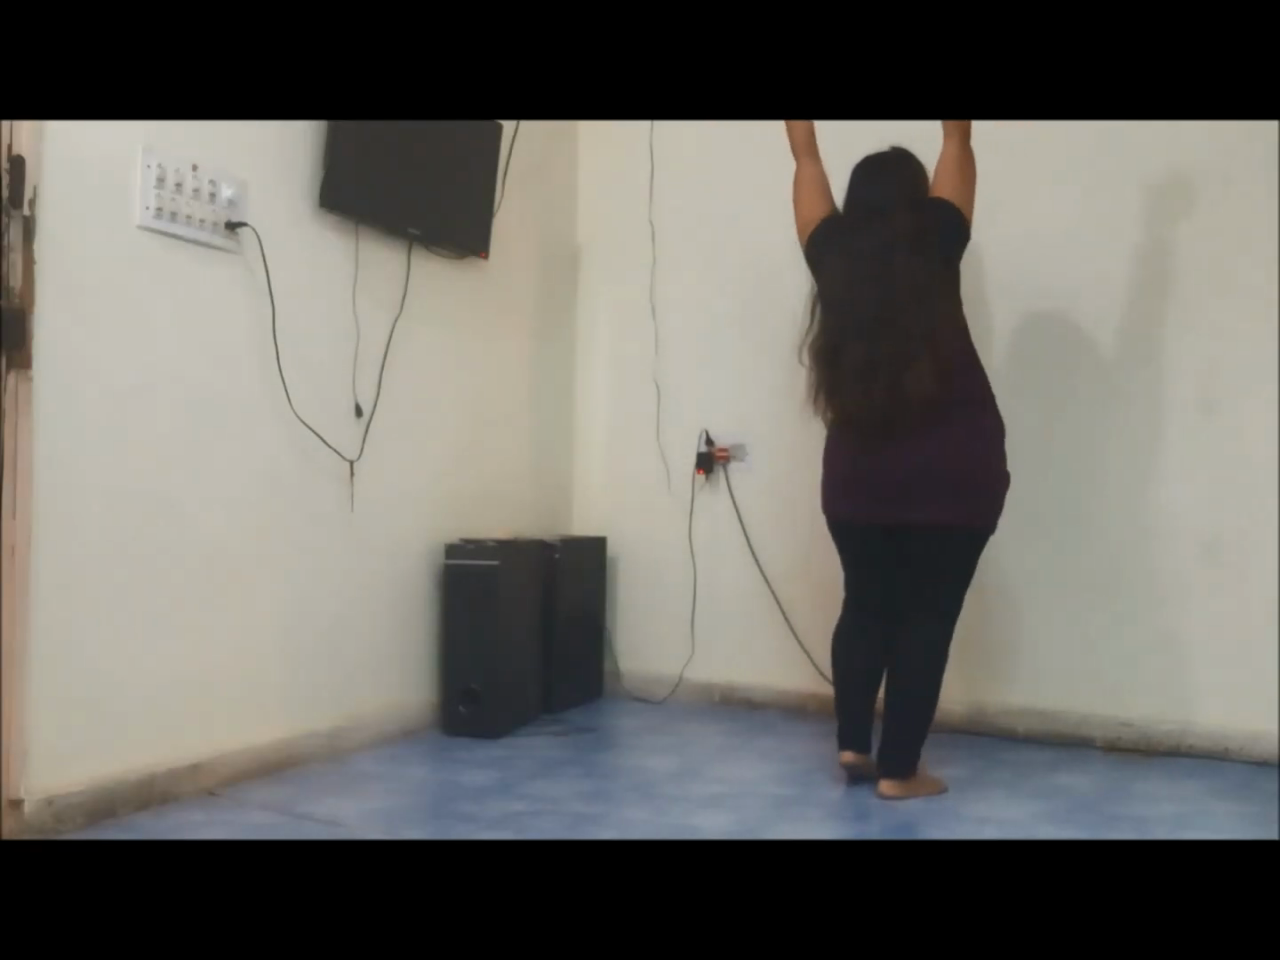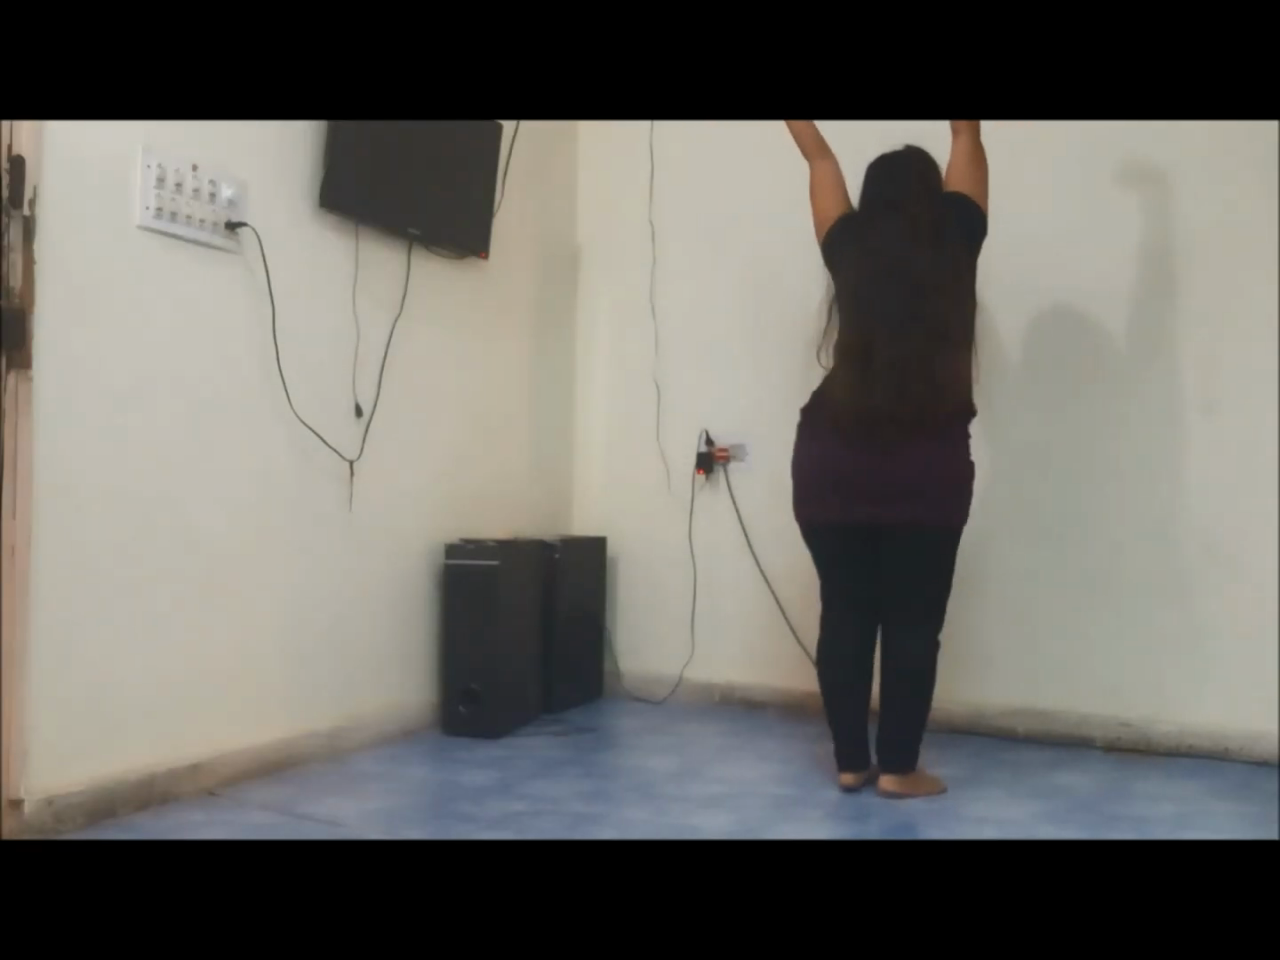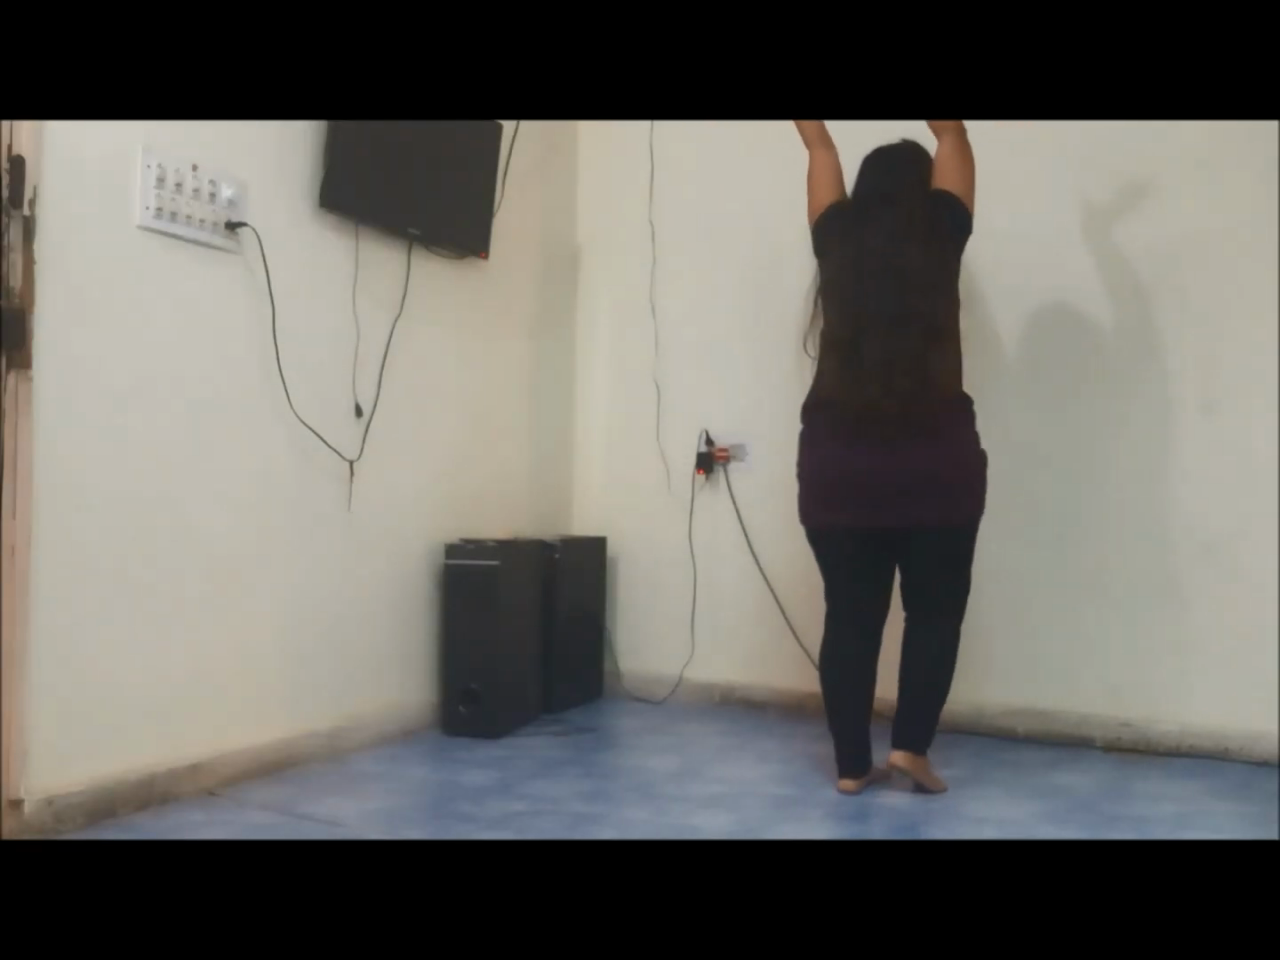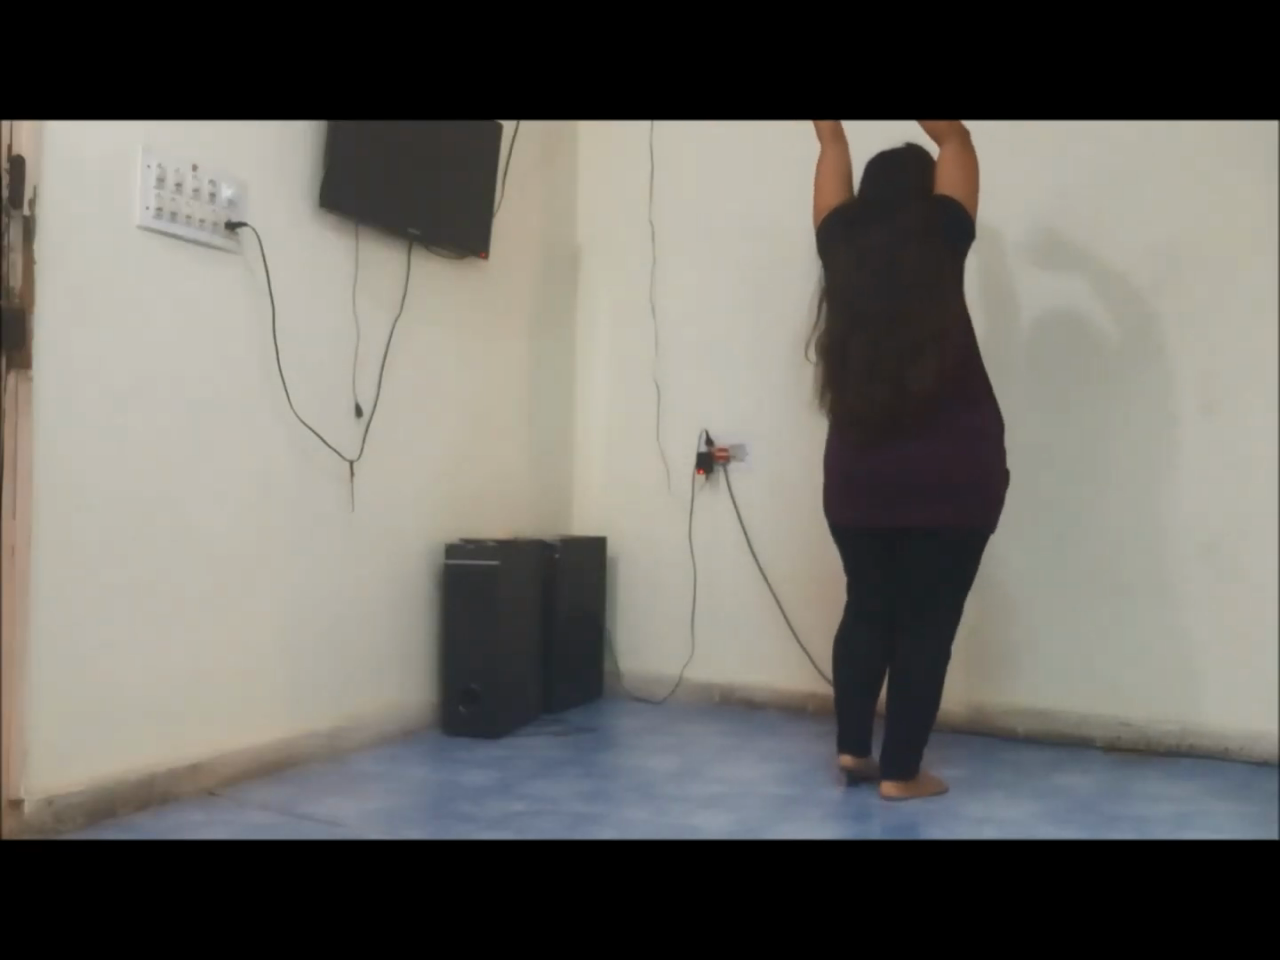
dt=0.4s
person 1, frame 1
left shoulder: (831, 253)
right shoulder: (935, 246)
left elbow: (804, 156)
right elbow: (956, 142)
left hip: (856, 466)
right hip: (949, 469)
left knee: (865, 607)
right knee: (925, 618)
left ankle: (853, 743)
right ankle: (899, 769)
person 1, frame 2
left shoulder: (848, 246)
right shoulder: (951, 243)
left elbow: (820, 158)
right elbow: (967, 140)
left wrist: (803, 131)
left hip: (832, 461)
right hip: (926, 470)
left knee: (845, 613)
right knee: (913, 620)
left ankle: (850, 759)
right ankle: (898, 764)
person 1, frame 3
left shoulder: (837, 240)
right shoulder: (938, 238)
left elbow: (819, 146)
right elbow: (953, 141)
left hip: (838, 465)
right hip: (936, 465)
left knee: (850, 616)
right knee: (934, 612)
left ankle: (851, 763)
right ankle: (909, 746)
person 1, frame 4
left shoulder: (842, 246)
right shoulder: (941, 242)
left elbow: (831, 146)
right elbow: (956, 140)
right wrist: (935, 133)
left hip: (857, 466)
right hip: (949, 469)
left knee: (867, 609)
right knee: (927, 622)
left ankle: (852, 747)
right ankle: (900, 770)
